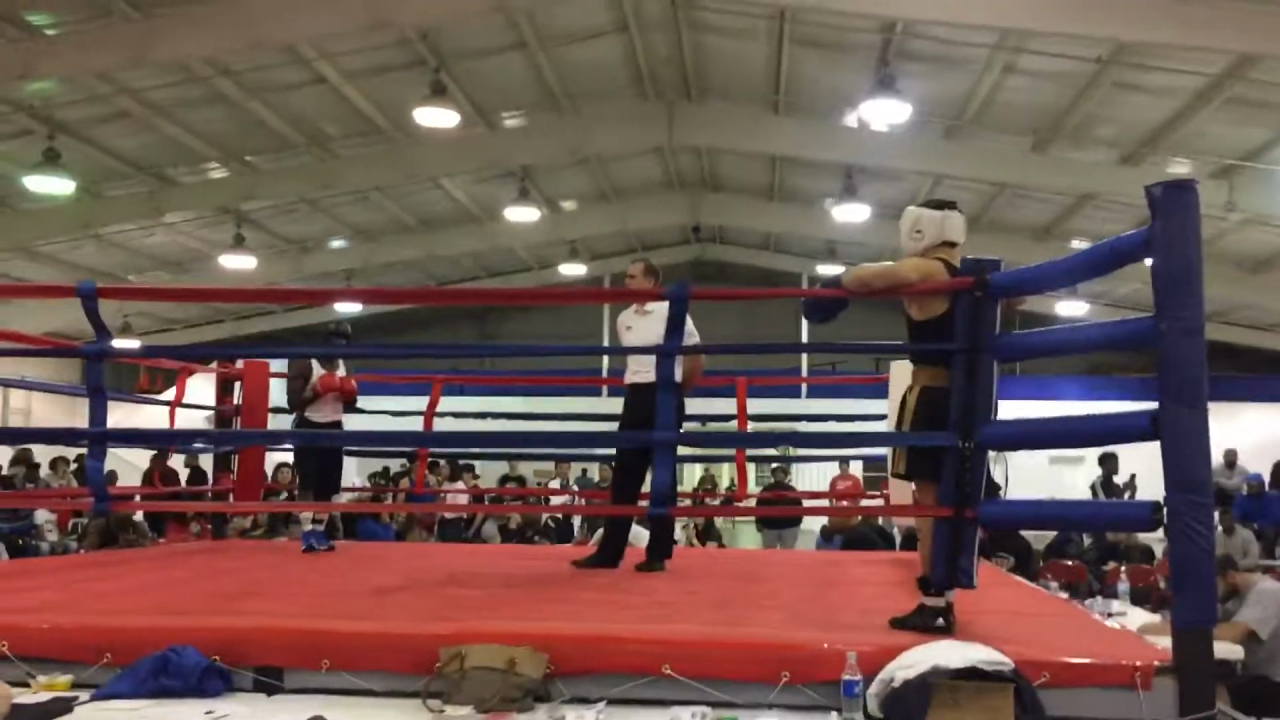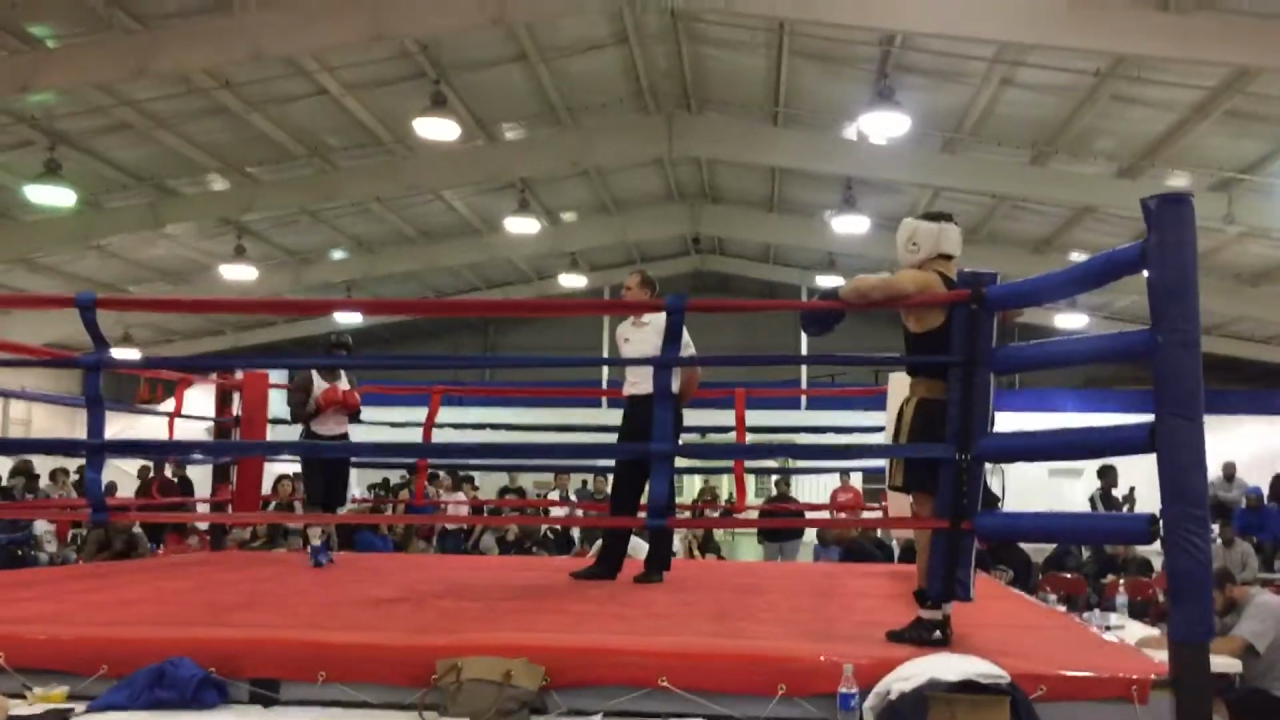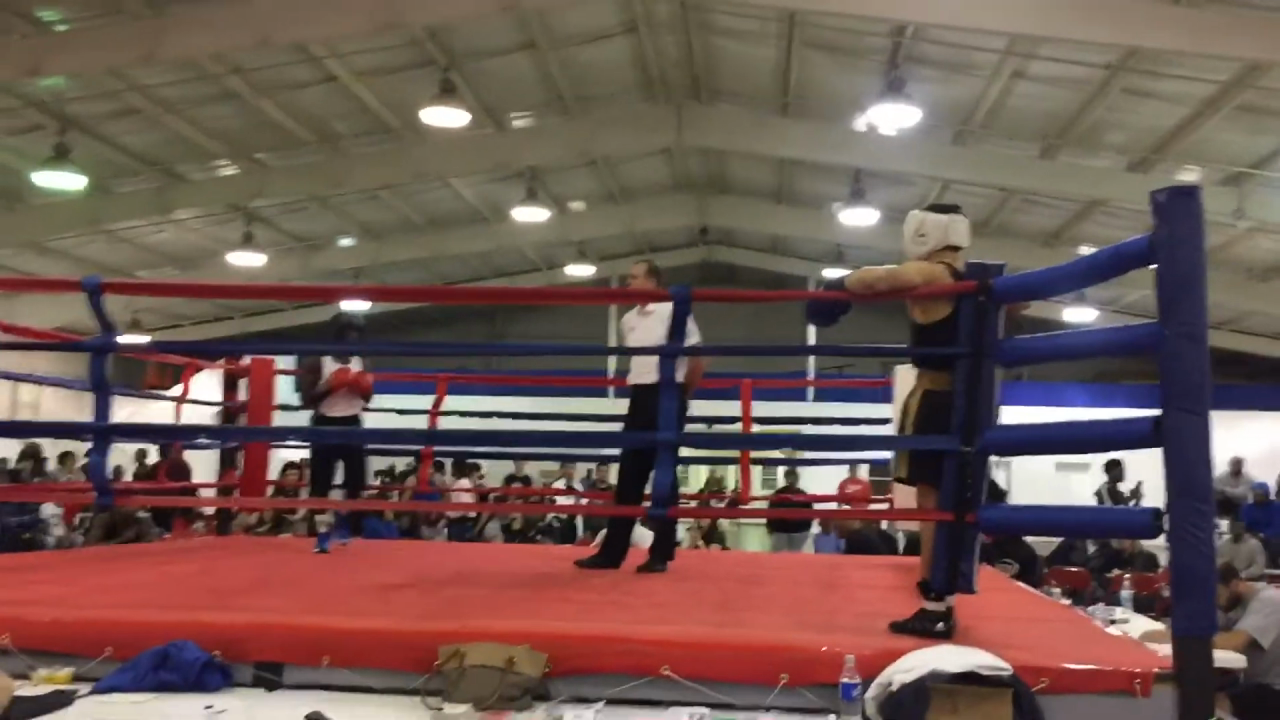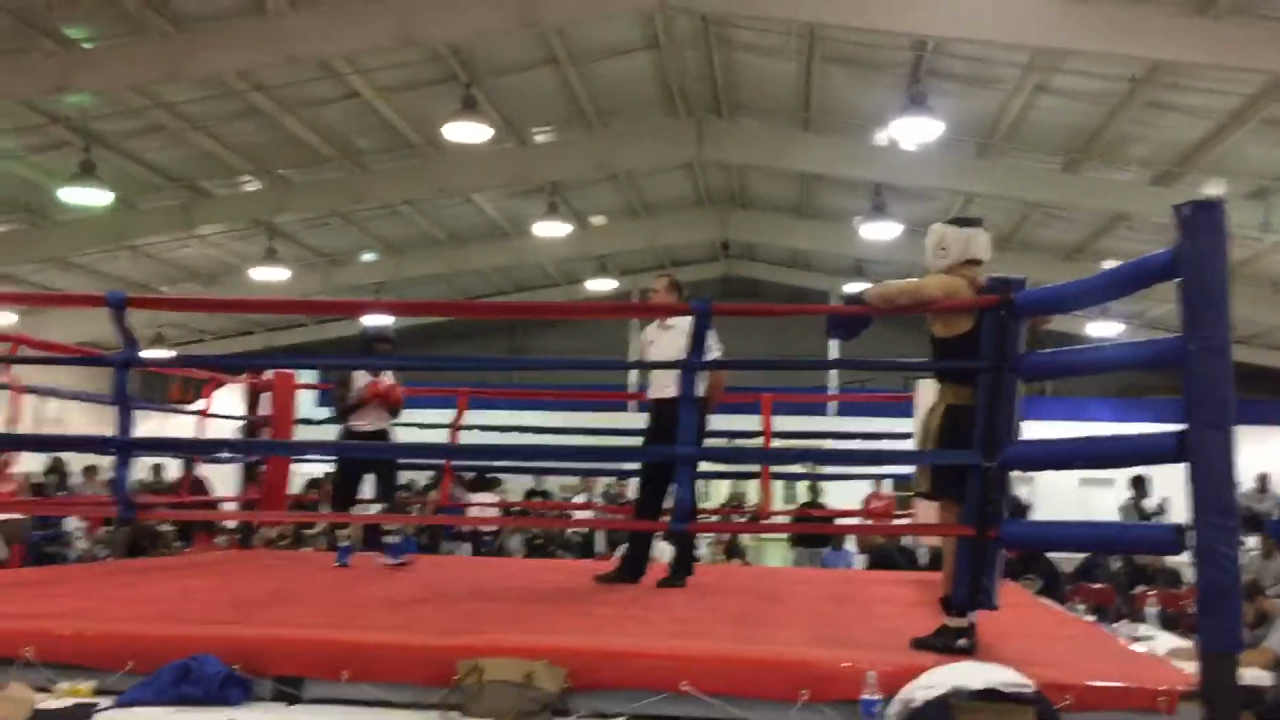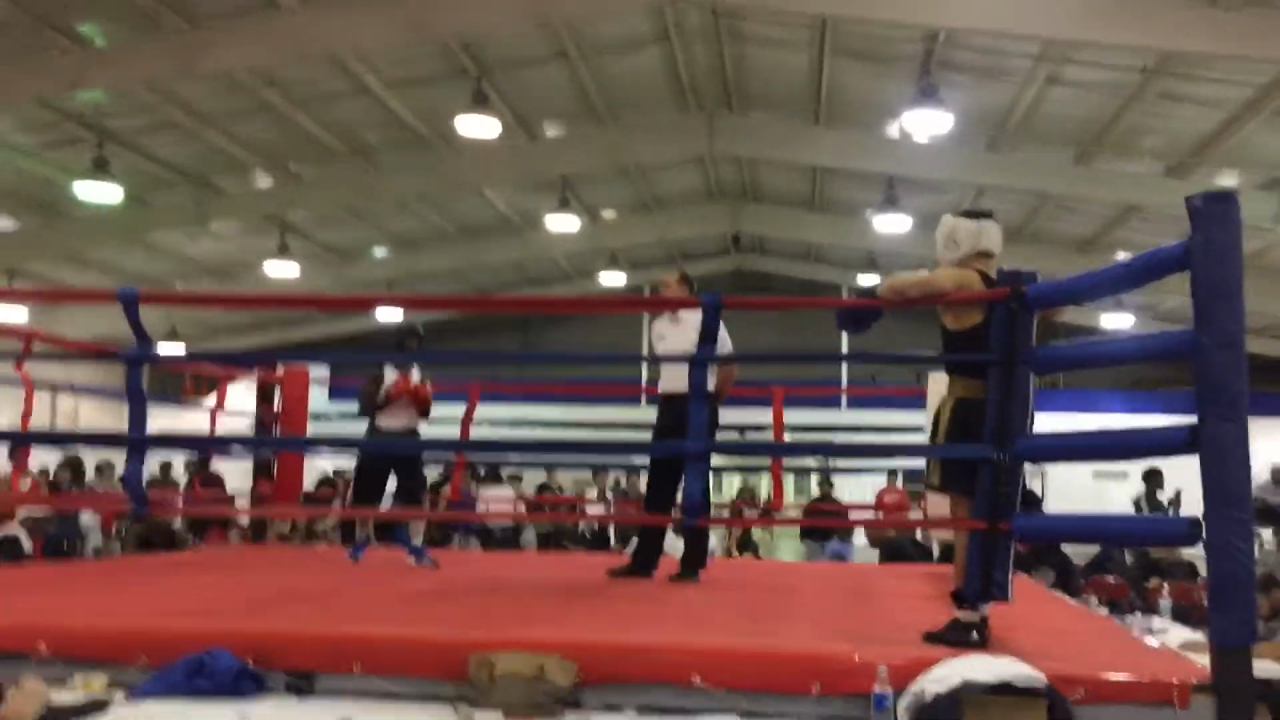
dt=0.2s
person 1, frame 1
left shoulder: (922, 271)
left elbow: (860, 278)
left wrist: (834, 287)
left hip: (930, 396)
left knee: (929, 495)
left ankle: (933, 603)
right ankle: (943, 599)
person 1, frame 2
left shoulder: (921, 284)
left elbow: (863, 289)
left wrist: (832, 298)
left hip: (928, 407)
left knee: (927, 508)
left ankle: (931, 617)
right ankle: (940, 610)
person 1, frame 3
left shoulder: (926, 275)
left elbow: (868, 280)
left wrist: (837, 288)
left hip: (933, 399)
left knee: (931, 499)
left ankle: (934, 608)
right ankle: (943, 602)
person 1, frame 4
left shoulder: (947, 289)
left elbow: (888, 295)
left wrist: (856, 303)
left hip: (955, 414)
left knee: (953, 514)
left ankle: (955, 624)
right ankle: (963, 619)
person 1, frame 5
left shoulder: (959, 282)
left elbow: (900, 287)
left wrist: (869, 298)
left hip: (966, 407)
left knee: (966, 508)
left ankle: (968, 618)
right ankle: (976, 611)
person 2, frame 1
left shoulder: (672, 312)
right shoulder: (624, 318)
left elbow: (696, 358)
left wrist: (676, 391)
right wrist: (635, 385)
left hip: (663, 398)
right hip: (634, 398)
right knee: (624, 473)
left ankle: (658, 554)
right ankle: (609, 551)
person 2, frame 2
left shoulder: (667, 323)
right shoulder: (622, 330)
left elbow: (692, 370)
left wrist: (674, 403)
right wrist: (634, 397)
right hip: (633, 409)
left knee: (661, 486)
right knee: (623, 486)
left ankle: (656, 565)
right ankle: (608, 563)
person 2, frame 3
left shoulder: (673, 312)
right shoulder: (628, 319)
left elbow: (697, 360)
left wrist: (680, 393)
right wrist: (638, 386)
right hip: (639, 399)
right knee: (629, 474)
left ankle: (660, 555)
right ankle: (612, 551)
person 2, frame 4
left shoulder: (694, 326)
right shoulder: (648, 333)
left elbow: (718, 373)
left wrist: (700, 407)
right wrist: (656, 401)
left hip: (685, 412)
right hip: (659, 412)
right knee: (649, 487)
left ankle: (680, 569)
right ankle: (632, 566)
person 2, frame 5
left shoulder: (705, 320)
right shoulder: (658, 326)
left elbow: (728, 367)
left wrist: (711, 402)
right wrist: (667, 394)
right hip: (668, 406)
right knee: (659, 482)
left ankle: (692, 563)
right ankle: (644, 560)
person 3, frame 1
left shoulder: (345, 368)
right shoulder: (304, 366)
left elbow: (349, 405)
right elbow: (293, 403)
left wrist: (351, 394)
right wrist: (316, 391)
left hip: (332, 429)
right hip: (308, 428)
left knee: (327, 486)
right knee: (307, 482)
left ankle: (319, 533)
right ankle: (307, 534)
person 3, frame 2
left shoulder: (348, 380)
right shoulder: (306, 379)
left elbow: (354, 416)
right elbow: (295, 416)
left wrist: (353, 407)
right wrist: (318, 406)
left hip: (340, 442)
right hip: (314, 441)
left knee: (333, 500)
right knee: (314, 497)
left ankle: (323, 545)
right ankle: (316, 549)
person 3, frame 3
left shoulder: (360, 362)
right shoulder: (316, 362)
left elbow: (366, 398)
right elbow: (306, 399)
left wrist: (365, 389)
right wrist: (329, 387)
left hip: (351, 425)
right hip: (325, 425)
left knee: (356, 483)
right knee: (320, 483)
person 3, frame 4
left shoulder: (390, 375)
right shoulder: (349, 375)
left elbow: (394, 413)
right elbow: (338, 411)
left wrist: (395, 402)
right wrist: (362, 398)
left hip: (380, 438)
right hip: (354, 438)
left knee: (389, 492)
right knee: (342, 498)
left ankle: (393, 548)
right ankle: (343, 550)
person 3, frame 5
left shoulder: (419, 373)
right shoulder: (380, 371)
left elbow: (424, 413)
right elbow: (365, 407)
left wrist: (424, 400)
right wrist: (390, 395)
left hip: (407, 437)
right hip: (380, 436)
left knee: (415, 493)
right knee: (366, 495)
left ankle: (417, 549)
right ankle: (360, 542)
